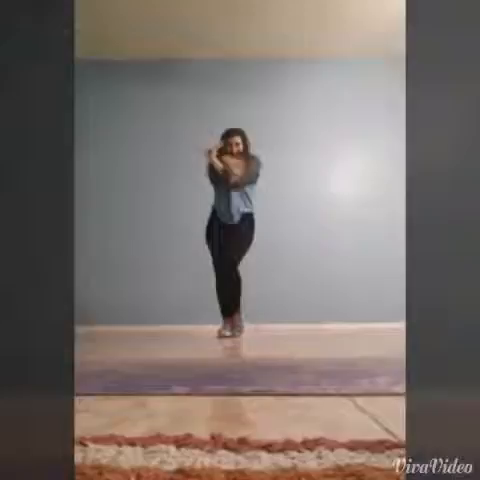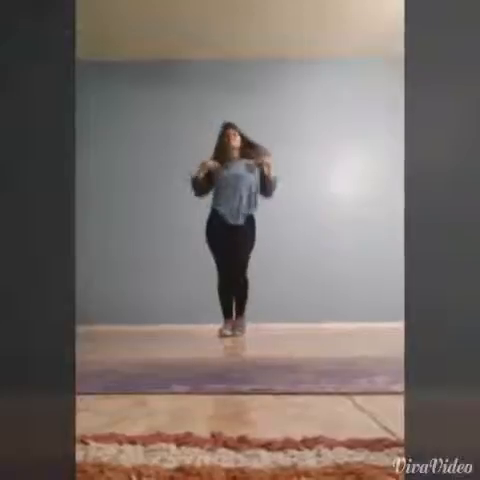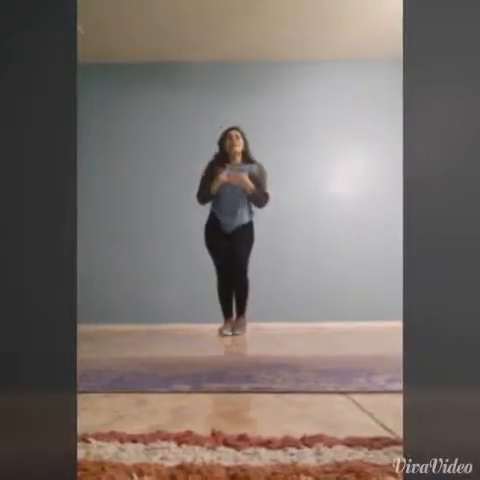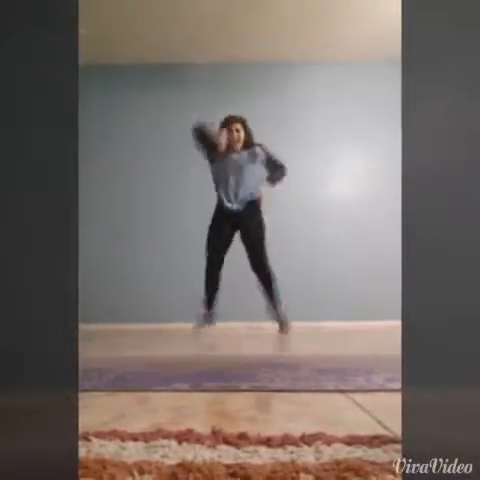
dt=0.5s
person 1, frame 1
left shoulder: (252, 162)
right shoulder: (219, 162)
left elbow: (239, 181)
right elbow: (216, 180)
left wrist: (233, 169)
right wrist: (213, 161)
left hip: (242, 221)
right hip: (218, 221)
left knee: (229, 265)
right knee: (219, 269)
left ankle: (236, 314)
right ankle: (227, 319)
person 1, frame 2
left shoulder: (254, 163)
right shoulder: (215, 166)
left elbow: (268, 192)
right elbow: (199, 191)
left wrist: (267, 170)
right wrist: (201, 171)
left hip: (244, 223)
right hip: (218, 222)
left knee: (239, 270)
right knee: (224, 271)
left ankle: (240, 317)
right ankle: (227, 319)
person 1, frame 3
left shoulder: (255, 169)
right shoulder: (214, 168)
left elbow: (262, 201)
right elbow: (202, 198)
left wrist: (246, 183)
right wrist: (218, 183)
left hip: (243, 227)
right hip: (217, 227)
left knee: (240, 271)
right knee: (224, 273)
left ankle: (241, 317)
right ankle: (228, 319)
person 1, frame 4
left shoulder: (258, 152)
right shoulder: (217, 153)
left elbow: (280, 169)
right elbow: (198, 131)
left wrist: (266, 183)
right wrist: (216, 135)
left hip: (250, 213)
right hip: (224, 214)
left knee: (259, 262)
right knee: (214, 262)
left ankle: (277, 310)
right ankle: (208, 311)
